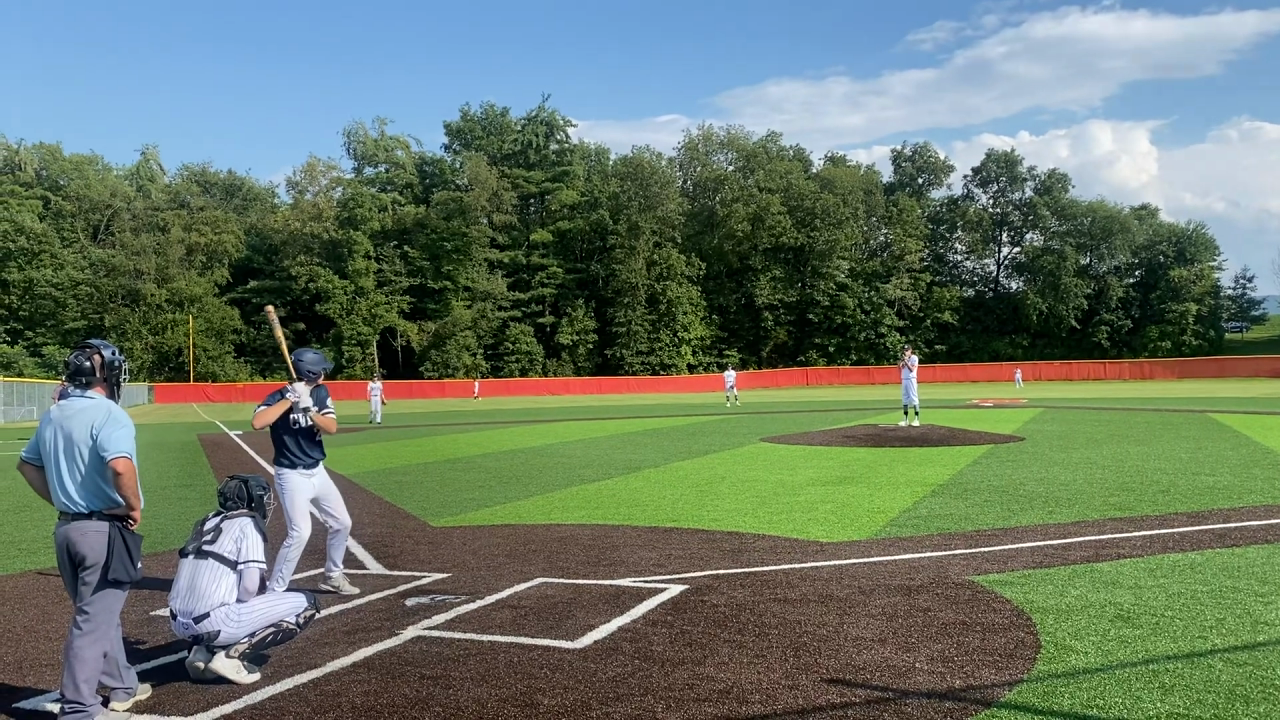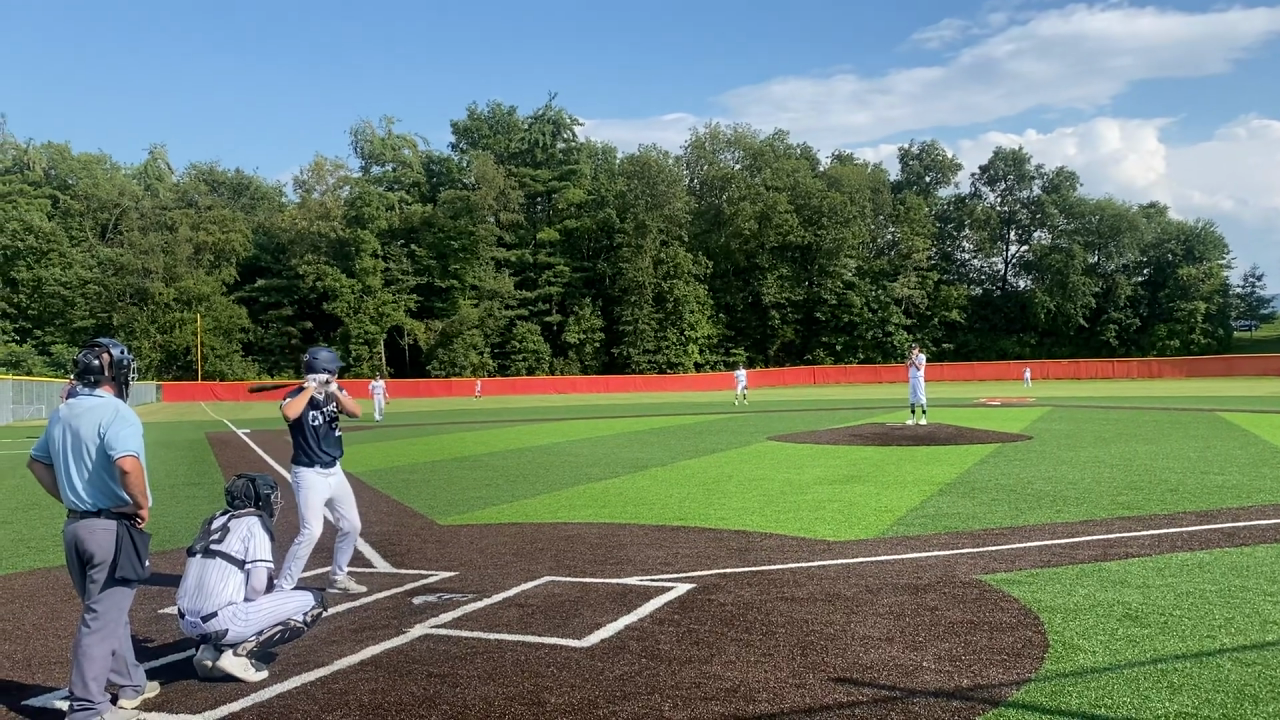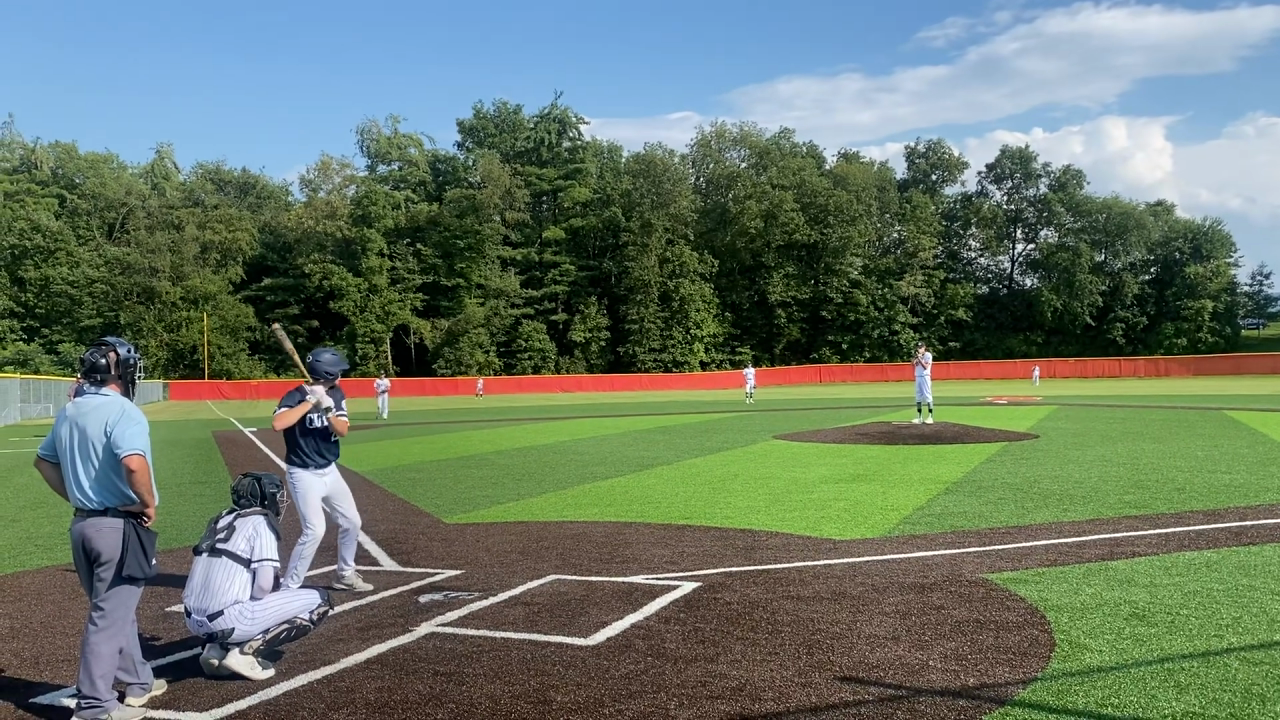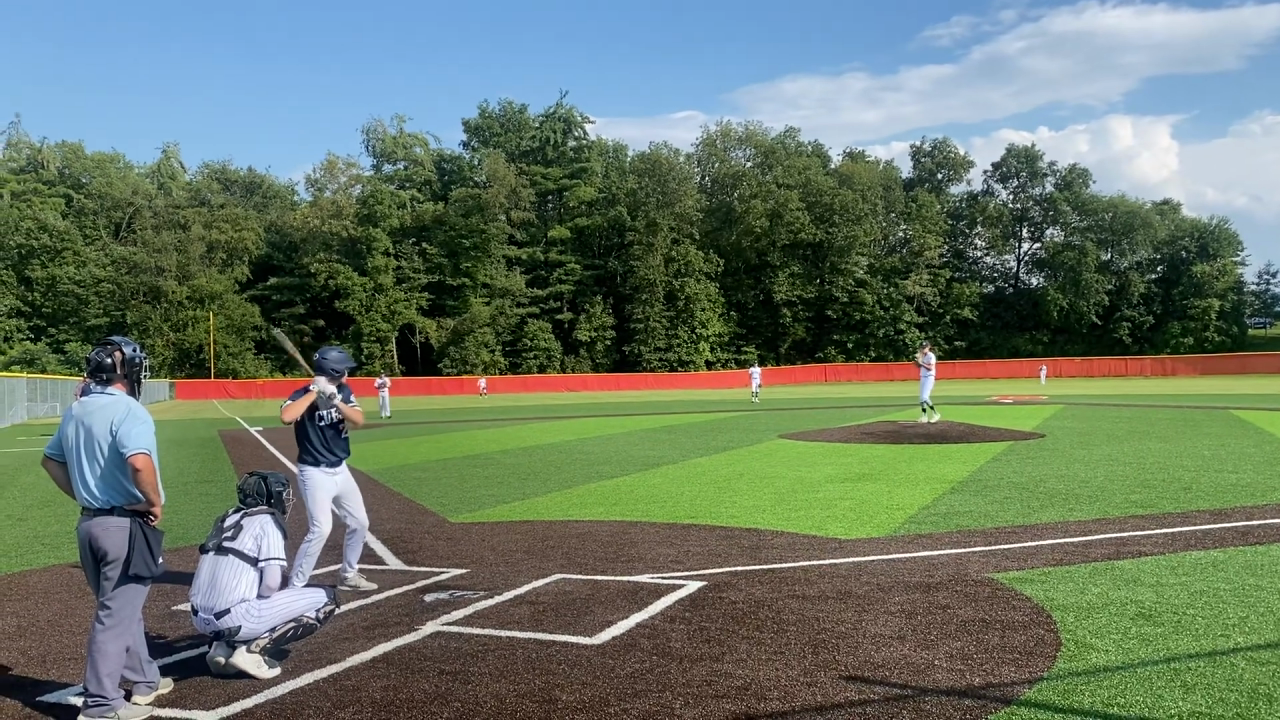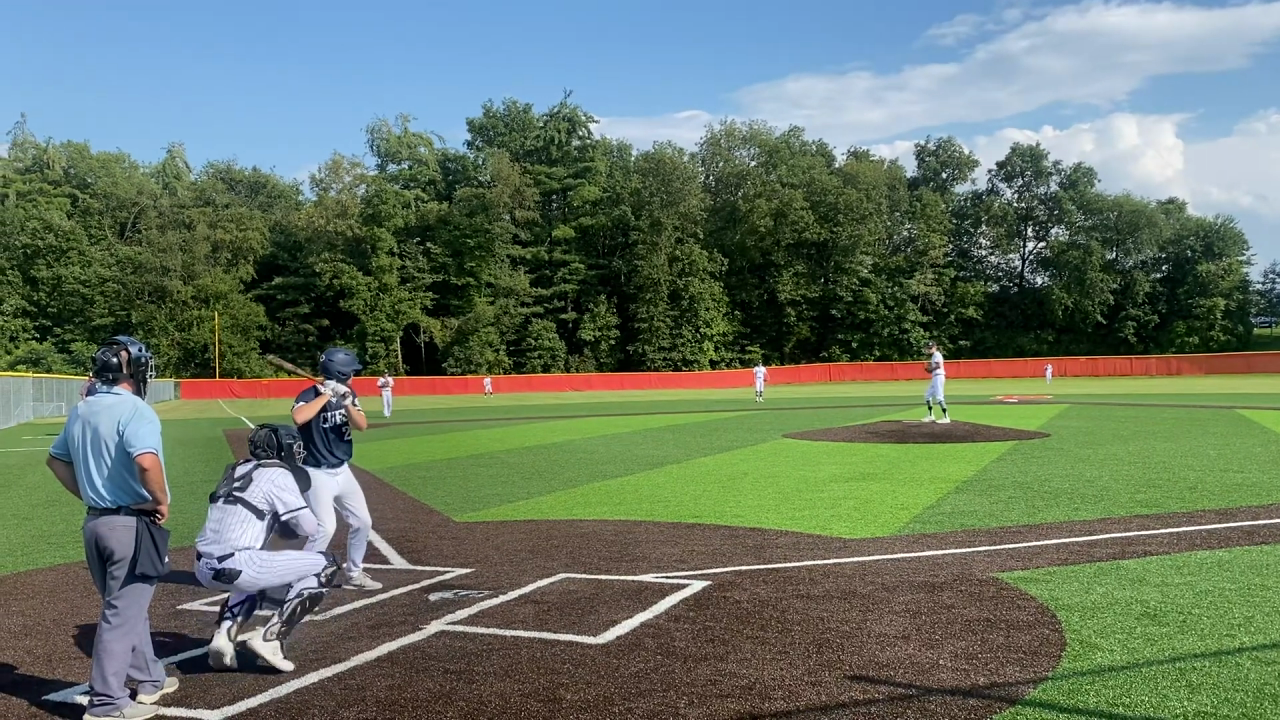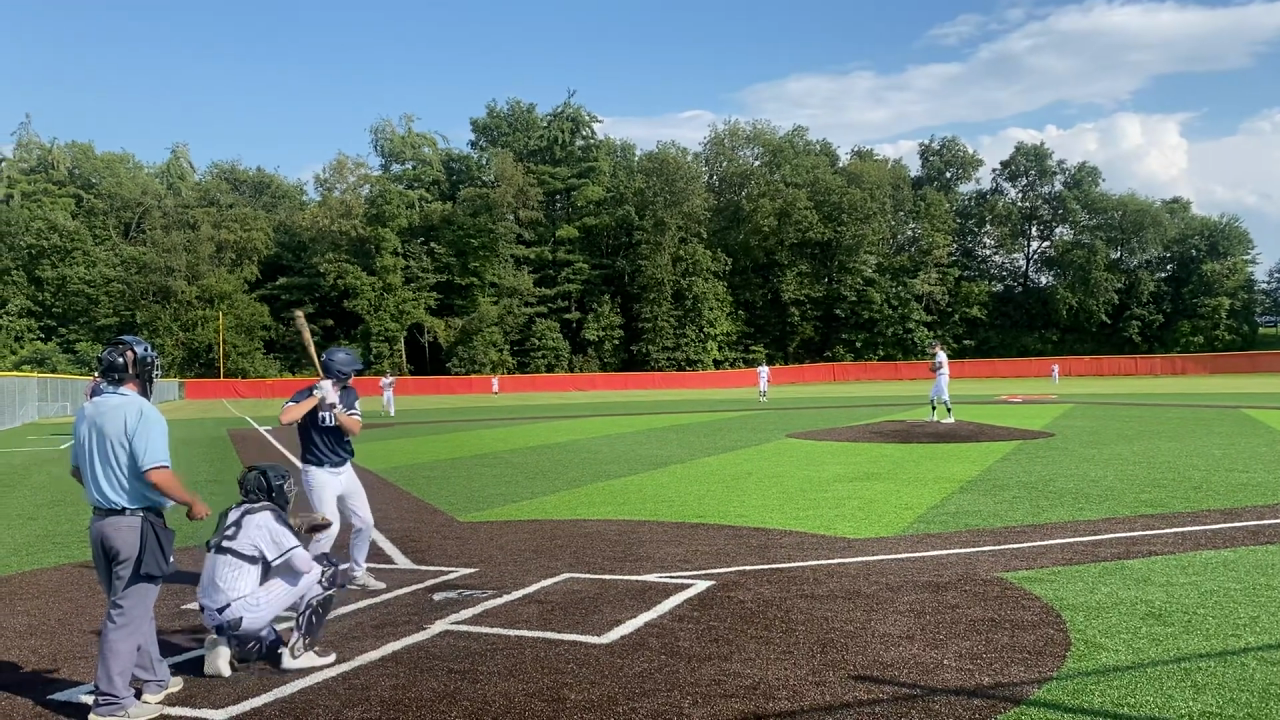
dt=0.5s
person 1, frame 1
left shoulder: (52, 415)
right shoulder: (108, 413)
left elbow: (27, 464)
right elbow: (120, 466)
right wrist: (134, 507)
left hip: (67, 528)
right hip: (103, 530)
left knee: (100, 612)
right knee: (95, 619)
left ankle: (122, 686)
person 1, frame 2
left shoulder: (61, 413)
right shoulder: (116, 412)
left elbow: (37, 462)
right elbow: (127, 464)
right wrist: (142, 505)
left hip: (75, 526)
right hip: (112, 528)
left knee: (109, 609)
right knee: (103, 616)
left ankle: (130, 684)
person 1, frame 3
left shoulder: (68, 412)
right shoulder: (123, 410)
left elbow: (43, 460)
right elbow: (134, 463)
right wrist: (148, 503)
left hip: (82, 523)
right hip: (119, 526)
left knee: (116, 607)
right knee: (109, 615)
left ankle: (138, 682)
person 1, frame 4
left shoulder: (74, 411)
right shoulder: (128, 410)
left elbow: (50, 460)
right elbow: (139, 462)
right wrist: (154, 502)
left hip: (89, 523)
right hip: (125, 525)
left knee: (122, 607)
right knee: (116, 614)
left ankle: (144, 680)
person 1, frame 5
left shoulder: (80, 411)
right shoulder: (134, 410)
left elbow: (56, 459)
right elbow: (146, 462)
right wrist: (161, 500)
left hip: (95, 522)
right hip: (131, 524)
left knee: (127, 606)
right knee: (122, 613)
left ankle: (150, 679)
person 1, frame 6
left shoulder: (87, 412)
right shoulder: (143, 413)
left elbow: (78, 470)
right elbow: (157, 476)
right wrist: (194, 503)
left hip: (101, 521)
right hip: (137, 525)
left knee: (136, 605)
right knee: (128, 613)
left ankle: (154, 678)
person 2, frame 1
left shoulder: (320, 392)
right shoulder: (278, 397)
left elbow: (332, 428)
right elbow: (257, 423)
left wrist: (309, 409)
right wrist: (289, 398)
left hip: (318, 472)
right hip: (292, 476)
left knee: (341, 523)
right knee: (300, 534)
left ankle: (333, 576)
right ankle: (274, 591)
person 2, frame 2
left shoulder: (333, 391)
right shoulder: (297, 395)
left elbow: (356, 412)
right elbow: (289, 414)
left wrist: (332, 388)
right wrist: (311, 387)
left hip: (334, 471)
right hip: (308, 475)
left knee: (351, 526)
right knee: (311, 532)
left ankle: (338, 578)
right ankle: (282, 589)
person 2, frame 3
left shoulder: (336, 394)
right shoulder: (294, 397)
left elbow: (343, 431)
right elbow: (278, 424)
left wrist: (329, 411)
right wrist: (310, 401)
left hip: (330, 471)
right hip: (303, 475)
left knee: (351, 522)
right knee: (314, 531)
left ankle: (345, 574)
right ankle: (288, 588)
person 2, frame 4
left shoulder: (343, 391)
right shoulder: (303, 395)
left elbow: (359, 420)
right elbow: (286, 417)
left wrist: (336, 400)
right wrist: (314, 391)
left hip: (341, 470)
right hip: (315, 474)
left knee: (359, 523)
right knee: (321, 529)
left ankle: (349, 575)
right ankle: (294, 587)
person 2, frame 5
left shoulder: (347, 393)
right shoulder: (310, 395)
left elbow: (362, 425)
right elbow: (299, 418)
left wrist: (347, 402)
right wrist: (326, 393)
left hip: (342, 471)
right hip: (316, 474)
left knee: (362, 522)
right knee: (325, 528)
left ankle: (353, 574)
person 2, frame 6
left shoulder: (350, 394)
right shoulder: (307, 395)
left elbow: (355, 429)
right elbow: (284, 418)
left wrist: (335, 407)
right wrist: (317, 396)
left hip: (345, 470)
right hip: (319, 473)
left knee: (364, 522)
right knee: (329, 528)
left ankle: (357, 575)
person 3, frame 1
left shoulder: (206, 522)
right shoulder: (248, 524)
right elbow: (249, 587)
right wrist: (237, 615)
left hip: (179, 623)
right hip: (212, 622)
right knee: (306, 604)
left ankle: (204, 651)
right ankle: (232, 655)
person 3, frame 2
left shoulder: (213, 521)
right shoulder: (255, 523)
right elbow: (257, 586)
right wrist: (247, 614)
left hip: (187, 622)
right hip: (220, 621)
right knee: (313, 602)
left ankle: (210, 650)
right ankle: (239, 654)
person 3, frame 3
left shoulder: (221, 520)
right shoulder: (260, 522)
right elbow: (264, 585)
right wrist: (252, 614)
left hip: (193, 620)
right hip: (226, 619)
right knee: (320, 600)
left ankle: (217, 648)
right ankle: (246, 652)
person 3, frame 4
left shoulder: (227, 519)
right shoulder: (267, 521)
right elbow: (272, 583)
left hip: (201, 619)
right hip: (233, 619)
right knee: (326, 599)
left ankle: (223, 647)
right ankle: (252, 651)
person 3, frame 5
left shoulder: (239, 470)
right shoulder: (279, 474)
right elbow: (309, 528)
left wrist: (288, 527)
left hip: (204, 567)
right hip: (234, 565)
left knee: (257, 578)
right knee: (326, 567)
left ankle: (225, 634)
right ankle: (269, 637)
person 3, frame 6
left shoulder: (236, 513)
right shoulder: (266, 516)
right elbow: (303, 565)
left hip: (214, 615)
right hip: (237, 612)
left knee: (273, 643)
right knee: (325, 569)
left ankle: (228, 644)
right ankle: (298, 651)
